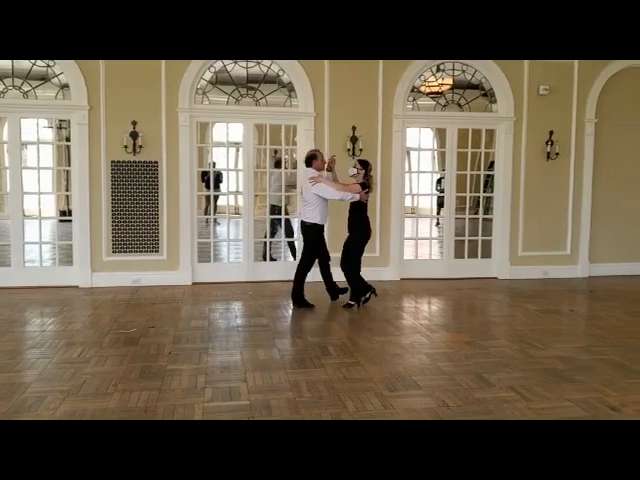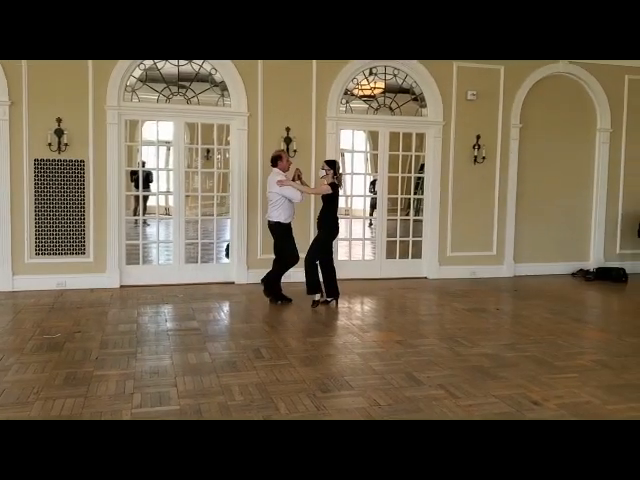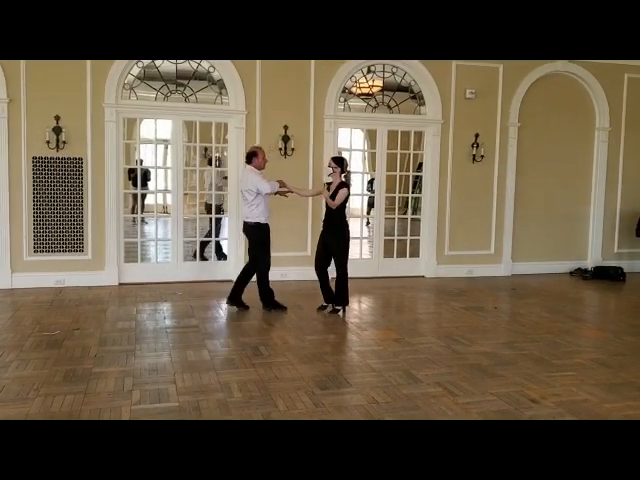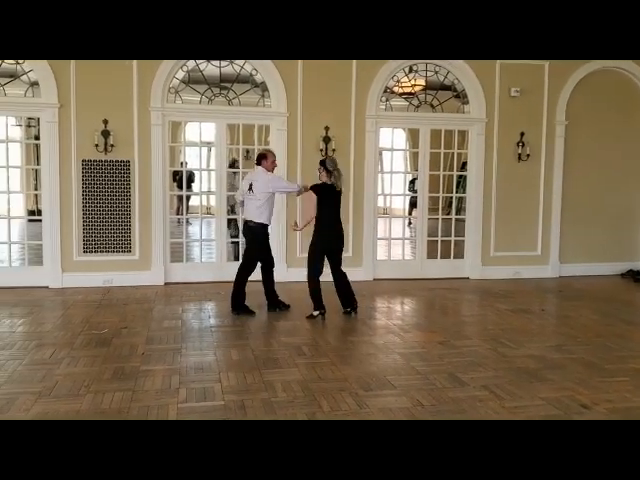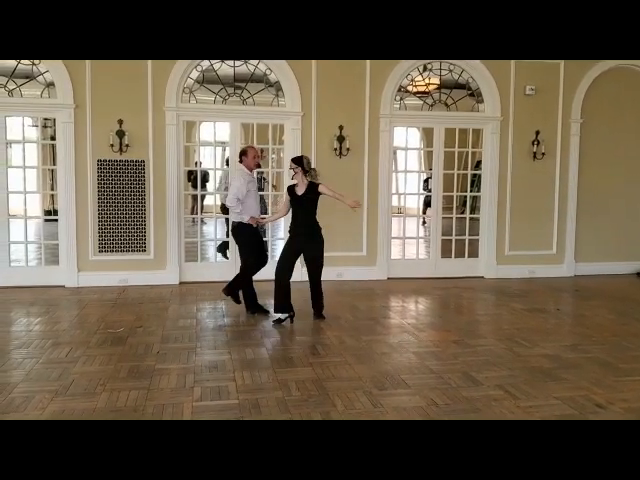
dt=1s
person 1, frame 1
left shoulder: (313, 177)
right shoulder: (313, 179)
left elbow: (329, 189)
right elbow: (335, 194)
right wrist: (358, 196)
left hip: (314, 226)
right hip: (312, 226)
left knee: (324, 258)
right knee: (307, 261)
left ankle: (333, 290)
right ankle: (297, 297)
person 1, frame 2
left shoulder: (276, 177)
right shoulder: (278, 179)
left elbow: (287, 194)
right elbow: (297, 197)
left wrist: (294, 181)
right wrist: (295, 182)
left hip: (278, 223)
right hip: (280, 224)
left knee: (281, 257)
right knee: (292, 257)
left ankle: (275, 292)
right ankle: (269, 282)
person 1, frame 3
left shoulder: (249, 175)
right shoulder: (252, 176)
right elbow: (266, 188)
left wrist: (277, 191)
right wrist: (277, 184)
left hip: (251, 225)
right hip: (257, 226)
left knee: (254, 262)
right knee: (263, 264)
left ankle: (234, 297)
right ankle: (268, 301)
person 1, frame 4
left shoulder: (250, 177)
right shoulder: (267, 178)
left elbow: (239, 198)
right elbow: (289, 187)
right wrist: (303, 188)
left hip: (251, 225)
right hip: (257, 227)
left knee: (267, 263)
right knee: (248, 264)
left ankle: (273, 302)
right ankle: (237, 304)
person 1, frame 5
left shoulder: (249, 176)
right shoulder: (241, 177)
right elbow: (231, 202)
left wrist: (253, 217)
right wrist: (249, 217)
left hip: (249, 226)
right hip: (242, 226)
left knee: (260, 260)
right knee: (249, 264)
left ankle: (233, 287)
right ankle: (251, 305)
person 2, frame 1
left shoulder: (362, 186)
right shoulder: (356, 185)
left elbow: (341, 189)
right elbow: (339, 186)
left wrist: (322, 179)
right wrist: (332, 170)
left hip: (361, 230)
right hip: (357, 230)
left knee: (351, 264)
right knee: (347, 263)
left ankle: (355, 298)
right ankle: (366, 290)
person 2, frame 2
left shoulder: (332, 187)
right shoulder: (328, 187)
left elbow: (310, 191)
right elbow: (311, 190)
left wrist: (291, 183)
right wrist: (300, 179)
left hip: (329, 228)
right hip: (326, 228)
left knee: (310, 259)
right knee: (326, 261)
left ankle: (317, 293)
right ankle: (332, 295)
person 2, frame 3
left shoulder: (344, 187)
right shoulder: (328, 186)
left elbow: (334, 205)
right elbow: (307, 193)
left wrist: (328, 198)
right wrist: (288, 187)
left hip: (339, 231)
right hip: (327, 229)
left knee: (340, 267)
right knee: (320, 265)
left ankle: (340, 303)
right ankle: (328, 299)
person 2, frame 4
left shoulder: (315, 188)
right shoulder: (337, 188)
left elbow: (312, 214)
left wrist: (301, 227)
left hip: (321, 235)
right hip: (337, 234)
left knee: (314, 272)
right knee: (337, 270)
left ankle: (318, 308)
right ankle: (349, 304)
person 2, frame 5
left shoulder: (315, 187)
right shoulder: (290, 190)
left elbow: (333, 194)
right elbow: (283, 212)
left wrist: (348, 201)
right wrist: (263, 220)
left hip: (313, 237)
right hip: (296, 236)
left knee: (314, 276)
right knee: (282, 272)
left ankle: (318, 309)
right ankle: (284, 311)
